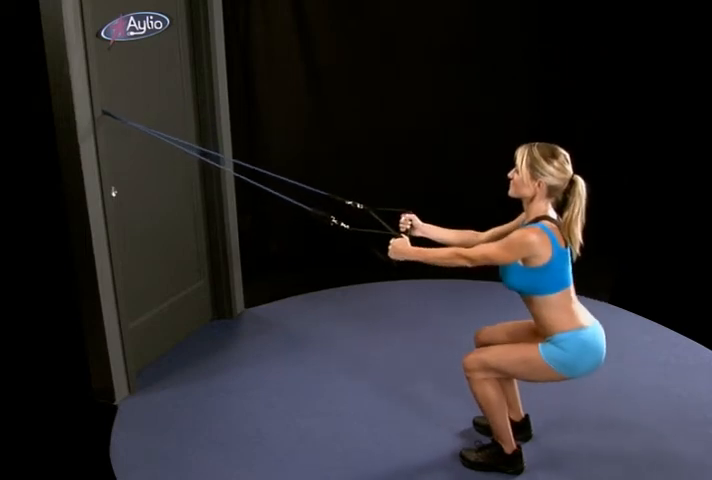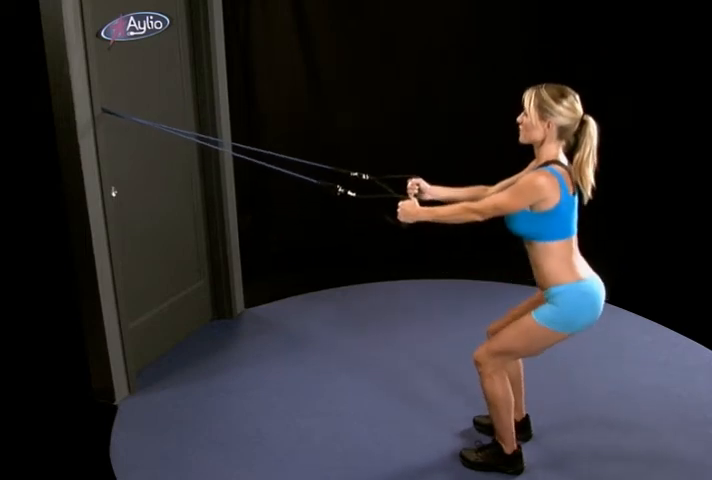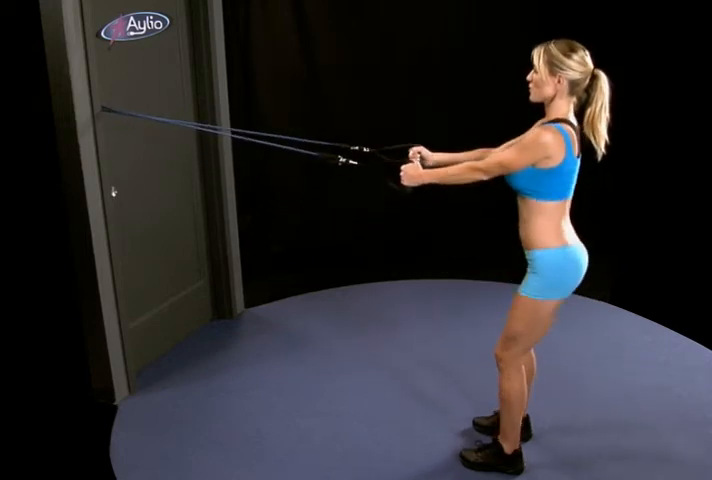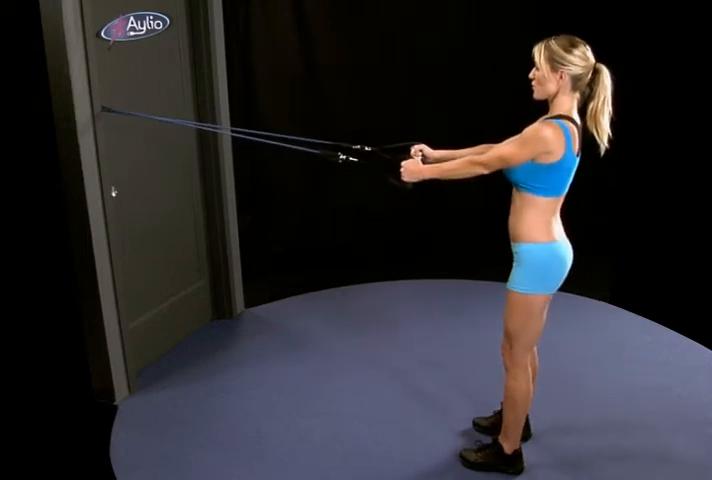
dt=0.4s
person 1, frame 1
left shoulder: (533, 238)
right shoulder: (537, 220)
left elbow: (467, 258)
right elbow: (479, 239)
left wrist: (410, 253)
right wrist: (424, 229)
left hip: (574, 348)
right hip: (569, 334)
left knee: (475, 365)
right knee: (486, 339)
left ankle: (507, 452)
right ankle: (516, 421)
person 1, frame 2
left shoulder: (542, 181)
right shoulder: (549, 169)
left elbow: (479, 212)
right elbow: (489, 192)
left wrist: (420, 214)
right wrist: (433, 191)
left hip: (571, 299)
right hip: (570, 290)
left knee: (488, 358)
right knee: (499, 336)
left ankle: (507, 452)
right ankle: (516, 419)
person 1, frame 3
left shoulder: (548, 137)
right shoulder: (556, 128)
left elbow: (484, 170)
right elbow: (494, 154)
left wrist: (423, 176)
right wrist: (436, 158)
left hip: (553, 263)
right hip: (558, 257)
left knee: (508, 354)
right knee: (518, 346)
left ankle: (507, 451)
right ankle: (516, 419)
person 1, frame 4
left shoulder: (549, 132)
right shoulder: (561, 125)
left elbow: (484, 165)
right elbow: (495, 150)
left wrist: (424, 172)
right wrist: (437, 155)
left hip: (538, 257)
right hip: (546, 252)
left knee: (515, 355)
right knee: (523, 348)
left ankle: (507, 451)
right ankle: (514, 419)
